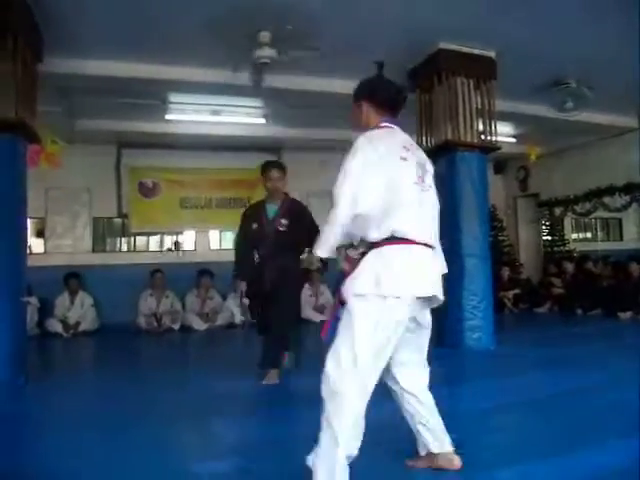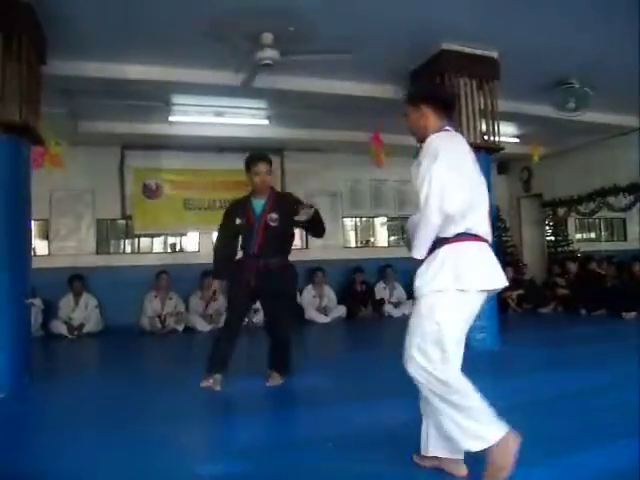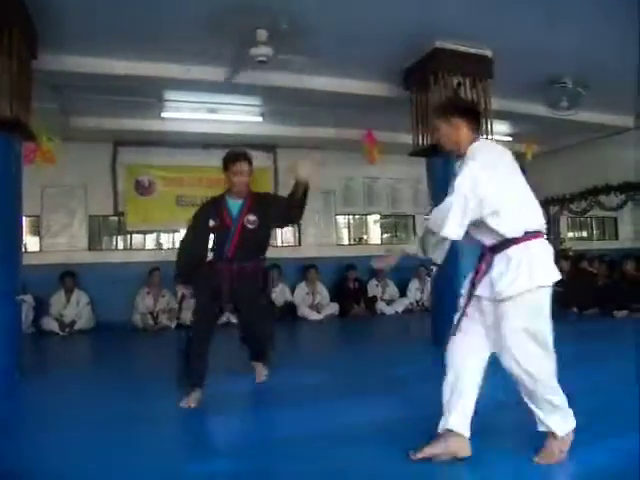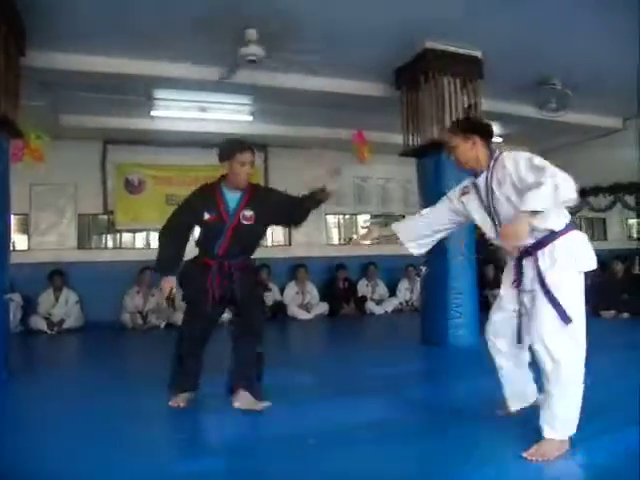
dt=0.2s
person 1, frame 1
left shoulder: (371, 143)
right shoulder: (416, 153)
left elbow: (356, 204)
left wrist: (328, 246)
left hip: (390, 266)
right hip: (420, 265)
left knee: (347, 372)
right knee: (406, 367)
person 1, frame 2
left shoulder: (440, 145)
right shoulder: (453, 148)
left elbow: (439, 206)
left wrist: (419, 248)
right wrist: (425, 252)
left hip: (455, 263)
right hip: (456, 263)
left knee: (426, 360)
right knee: (434, 358)
left ankle: (494, 437)
person 1, frame 3
left shoulder: (485, 154)
right shoulder: (473, 164)
left elbow: (464, 201)
right elbow: (453, 213)
left wrist: (432, 240)
right wrist: (404, 250)
left hip: (523, 261)
right hip: (497, 263)
left knee: (521, 353)
right knee: (466, 345)
left ankle: (560, 427)
right ankle: (455, 436)
person 1, frame 4
left shoulder: (514, 163)
right shoulder: (469, 191)
left elbow: (557, 184)
right elbow: (434, 217)
left wrist: (521, 216)
right wrist: (389, 229)
left hip: (558, 254)
right hip: (524, 262)
left knee: (556, 343)
right knee: (501, 332)
left ankle: (557, 434)
right ankle: (524, 398)
person 2, frame 1
left shoulder: (296, 209)
right shoulder: (252, 212)
left elbow: (313, 238)
right elbow: (243, 246)
right wrist: (242, 277)
left hip: (288, 274)
right hip: (261, 274)
left knee: (281, 321)
right knee: (261, 319)
left ankle: (273, 367)
right ankle: (280, 351)
person 2, frame 2
left shoulder: (286, 203)
right shoulder: (237, 208)
left elbow: (316, 228)
right elbow: (225, 242)
left wrist: (311, 215)
right wrist: (219, 276)
left hip: (277, 273)
right hip: (245, 272)
left knee: (278, 325)
right knee: (232, 322)
left ankle: (278, 371)
right ankle: (216, 373)
person 2, frame 3
left shoulder: (264, 204)
right shoulder: (210, 208)
left elbow: (292, 211)
right elbow: (192, 243)
left wrist: (301, 185)
right wrist: (186, 280)
left hip: (250, 277)
right hip: (216, 276)
left knee: (258, 327)
right knee: (200, 331)
left ankle: (259, 360)
right ankle: (195, 388)
person 2, frame 4
left shoulder: (262, 198)
right shoulder: (203, 197)
left elbow: (295, 210)
right elbow: (173, 231)
left wrist: (320, 194)
right wrist: (168, 271)
left hip: (241, 274)
right hip: (206, 273)
left knee: (250, 330)
right knee: (193, 333)
left ankle: (244, 391)
right ankle: (183, 389)
